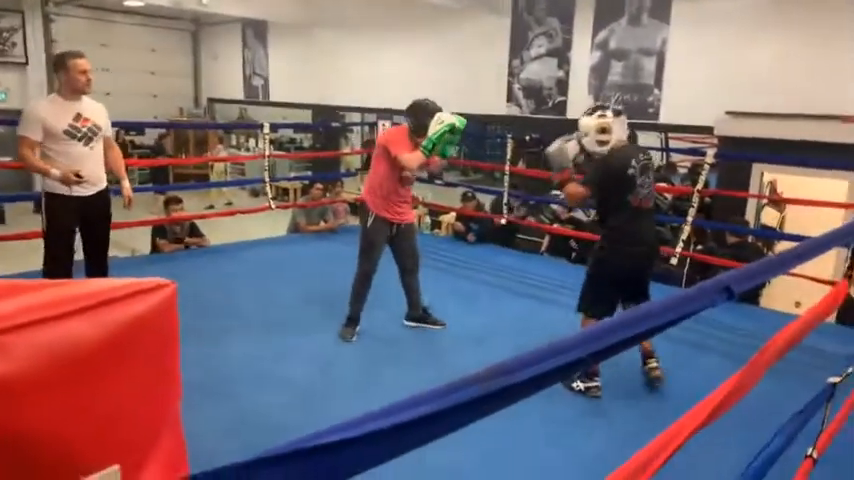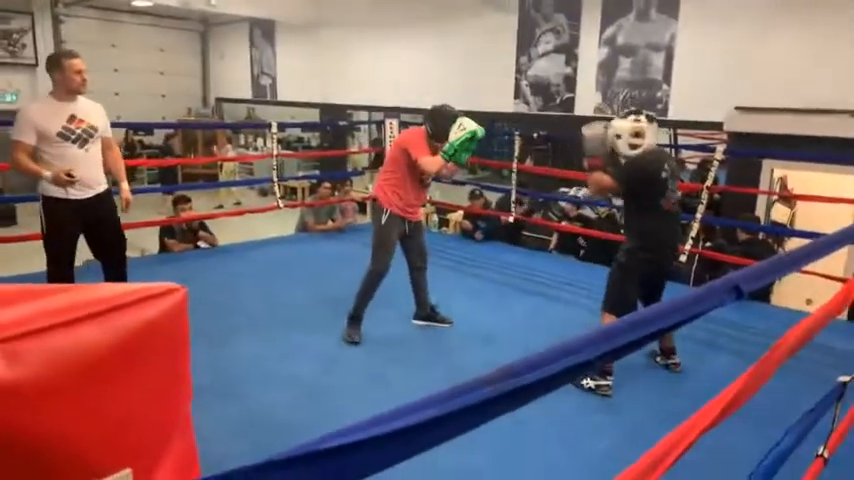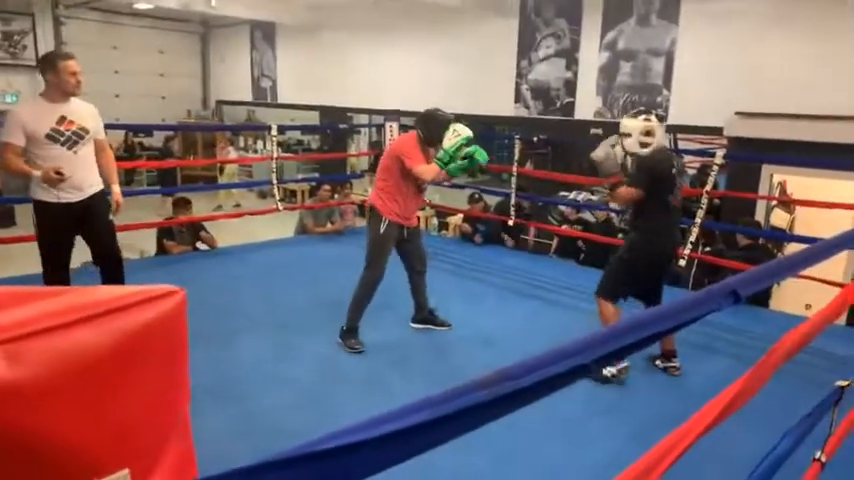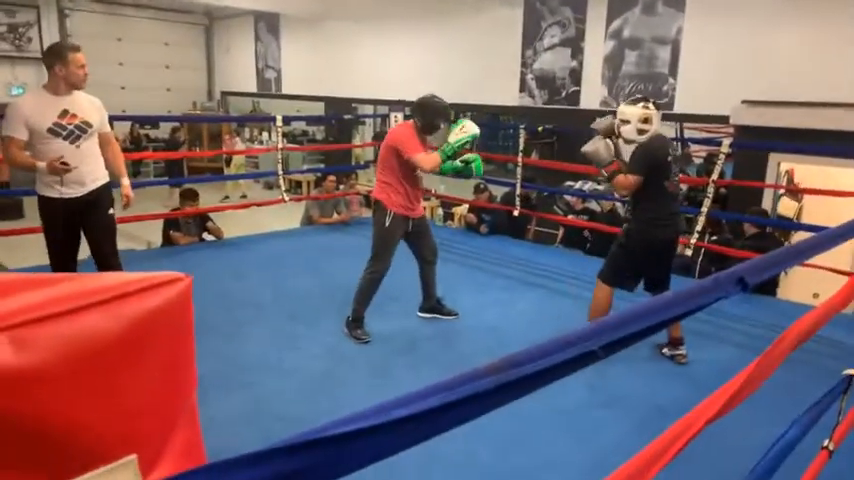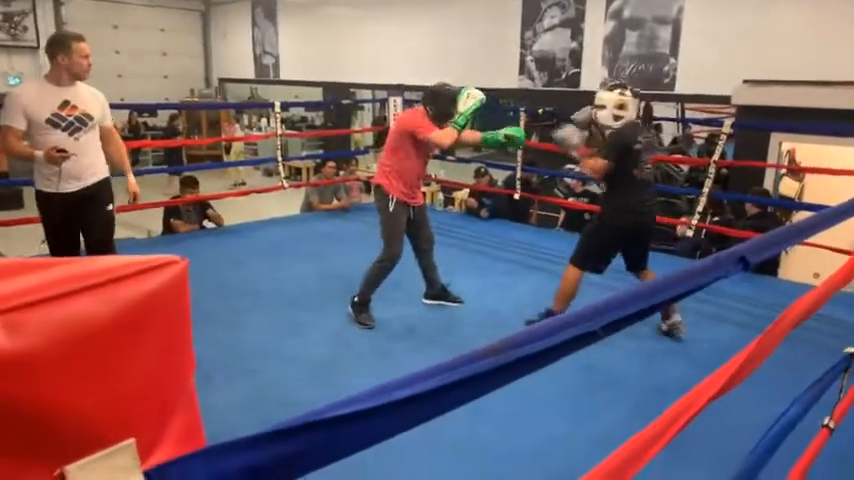
dt=0.2s
person 1, frame 1
left shoulder: (606, 162)
right shoulder: (641, 154)
left elbow: (574, 197)
right wrist: (583, 163)
left hip: (615, 249)
right hip: (645, 246)
left knee: (593, 313)
right knee: (636, 304)
left ankle: (589, 378)
right ankle: (650, 360)
person 1, frame 2
left shoulder: (639, 164)
right shoulder: (664, 159)
left elbow: (598, 186)
left wrist: (593, 157)
right wrist: (612, 155)
left hip: (641, 248)
right hip: (665, 246)
left knee: (613, 310)
right knee: (652, 301)
left ankle: (602, 376)
right ankle: (669, 354)
person 1, frame 3
left shoulder: (649, 163)
right shoulder: (668, 159)
left elbow: (624, 198)
left wrist: (610, 174)
right wrist: (623, 169)
left hip: (644, 242)
right hip: (665, 243)
left knee: (606, 295)
right knee: (652, 301)
left ankle: (616, 361)
right ankle: (669, 358)
person 1, frame 4
left shoulder: (646, 150)
right shoulder: (660, 144)
left elbow: (625, 187)
right elbow: (638, 175)
left wrist: (607, 164)
right wrist: (614, 146)
left hip: (645, 229)
right hip: (667, 229)
left knee: (606, 280)
right knee: (660, 289)
right ankle: (676, 345)
person 1, frame 5
left shoulder: (619, 137)
right shoulder: (637, 132)
left elbow: (594, 171)
left wrist: (578, 148)
right wrist: (597, 136)
left hip: (618, 214)
right hip: (644, 213)
left knee: (577, 264)
right knee: (640, 268)
left ankle: (553, 318)
right ankle: (670, 317)
person 2, frame 1
left shoulder: (420, 141)
right shoulder: (393, 135)
left elbow: (435, 167)
right elbow: (411, 164)
left wrist: (449, 140)
right wrist: (434, 139)
left hip: (403, 214)
right hip: (378, 211)
left knee: (410, 265)
right knee: (367, 268)
left ankle: (416, 313)
right ankle: (352, 320)
person 2, frame 2
left shoulder: (433, 143)
right shoulder: (413, 137)
left elbow: (446, 171)
right elbow: (430, 168)
left wrist: (465, 147)
right wrist: (453, 145)
left hip: (411, 212)
right hip: (389, 208)
left knee: (419, 263)
right knee: (380, 266)
left ankle: (424, 312)
right ankle: (355, 319)
person 2, frame 3
left shoulder: (424, 148)
right shoulder: (406, 144)
left elbow: (439, 176)
right elbow: (427, 175)
left wrist: (466, 163)
right wrist: (448, 151)
left hip: (407, 218)
right hip: (386, 215)
left knee: (418, 267)
right knee: (374, 274)
left ankle: (422, 315)
right ankle: (349, 330)
person 2, frame 4
left shoulder: (419, 135)
right shoulder: (402, 134)
left elbow: (432, 165)
right elbow: (426, 165)
left wrist: (458, 165)
right wrist: (452, 144)
left hip: (413, 208)
right hip: (390, 208)
left knee: (429, 255)
right knee: (379, 266)
left ankle: (429, 304)
right ankle: (354, 320)
person 2, frame 5
left shoulder: (431, 120)
right shoulder: (413, 119)
left elbow: (462, 136)
right elbow: (444, 141)
left wrist: (499, 136)
right wrist: (463, 115)
left hip: (412, 194)
right hip: (391, 192)
left knee: (425, 244)
right knee: (392, 253)
left ankle: (434, 291)
right ankle: (360, 302)
person 3, frame 1
left shoulder: (98, 109)
right shoulder: (39, 110)
left elbow: (110, 148)
right elbow: (25, 152)
left wrist: (124, 181)
right wrist: (55, 174)
left hip: (98, 194)
right hip: (60, 197)
left knee: (98, 255)
right knee: (59, 260)
person 3, frame 2
left shoulder: (96, 109)
right shoulder: (33, 113)
left elbow: (110, 149)
right elbow: (19, 156)
left wrist: (123, 183)
right wrist: (48, 175)
left hip: (99, 196)
right hip: (58, 201)
left knee: (114, 253)
right knee: (61, 264)
person 3, frame 3
left shoulder: (89, 110)
right shoulder: (22, 114)
left elbow: (103, 151)
left wrist: (115, 186)
right wrist: (38, 175)
left hip: (93, 197)
right hip: (51, 204)
left knee: (110, 256)
right knee: (55, 268)
person 3, frame 4
left shoulder: (93, 104)
right shoulder: (24, 107)
left elbow: (109, 144)
left wrist: (124, 180)
right wrist: (43, 167)
left hip: (97, 192)
right hip: (55, 199)
left knee: (107, 256)
right knee: (63, 263)
person 3, frame 5
left shoulder: (95, 97)
right shoulder: (23, 96)
left elbow: (111, 139)
left wrist: (129, 176)
right wrist: (40, 155)
left hip: (95, 187)
right hip: (53, 193)
left knee: (102, 252)
right knee: (64, 258)
